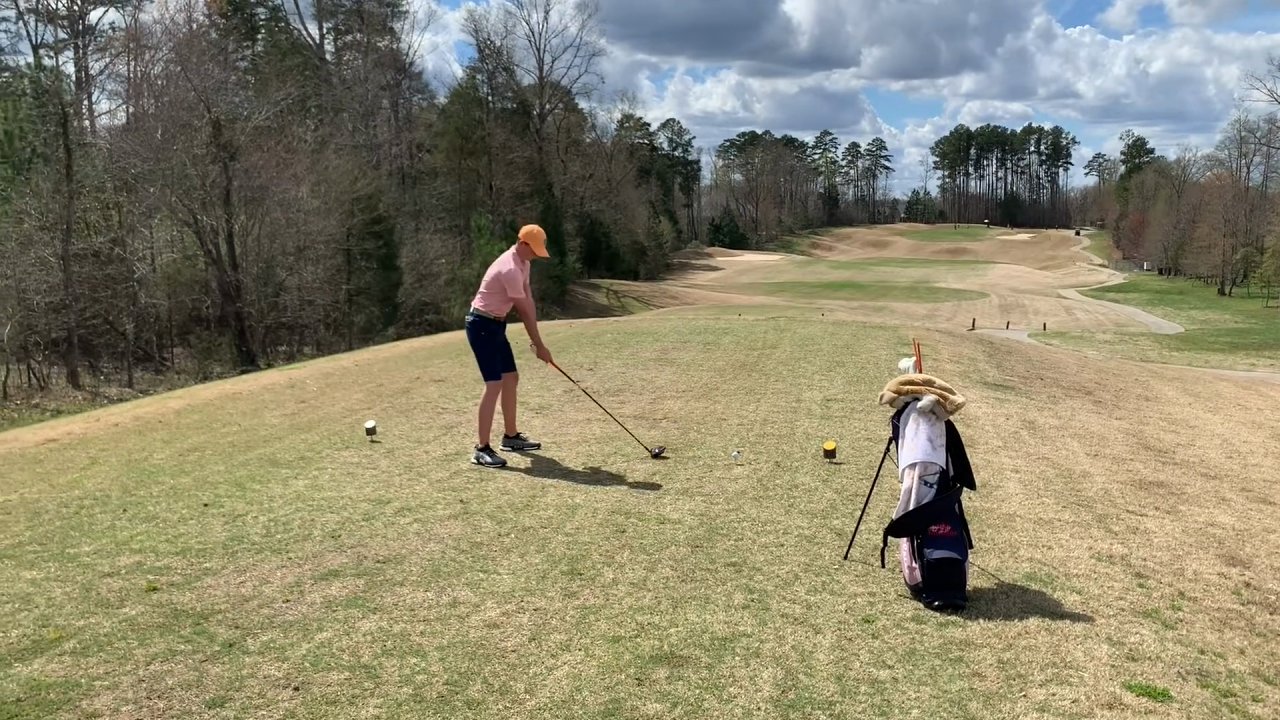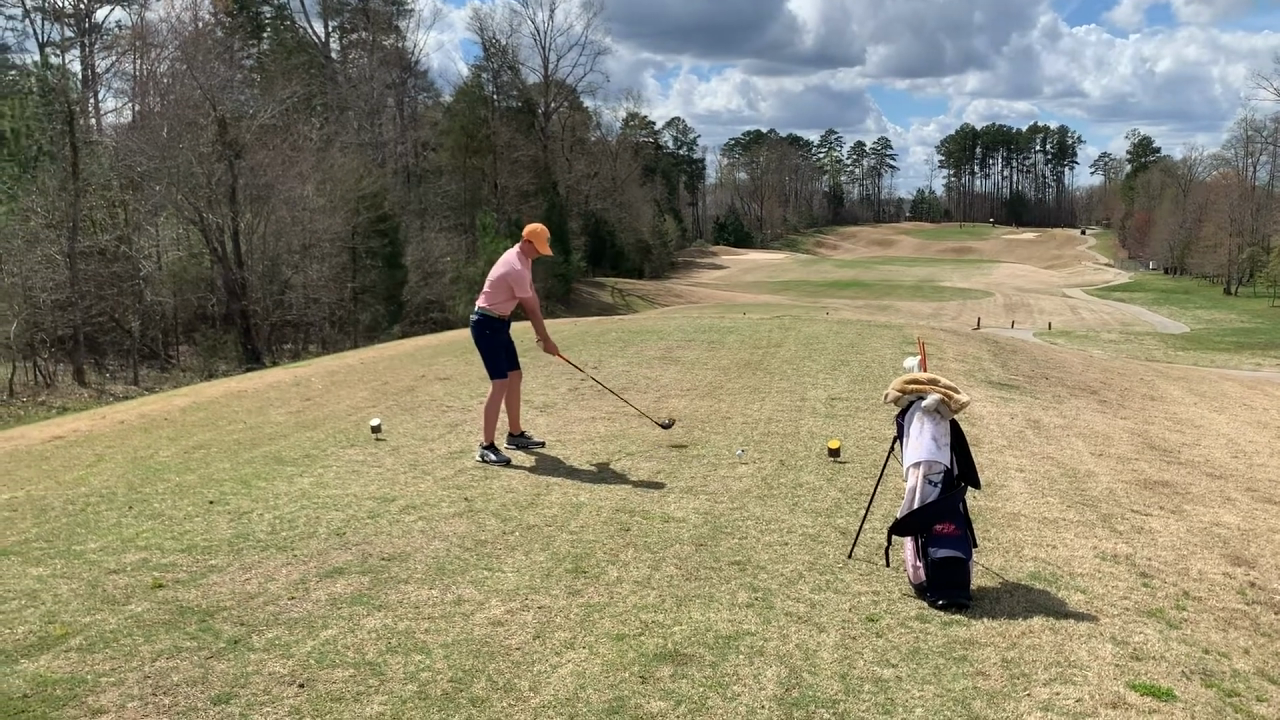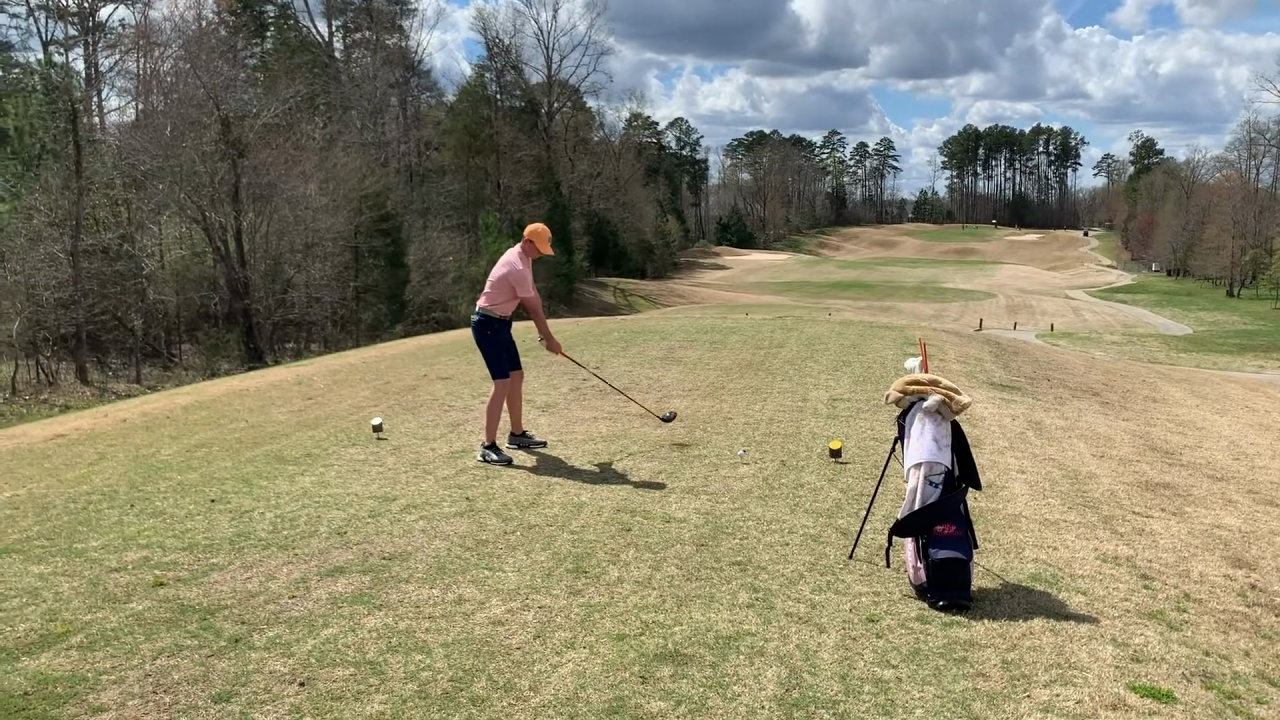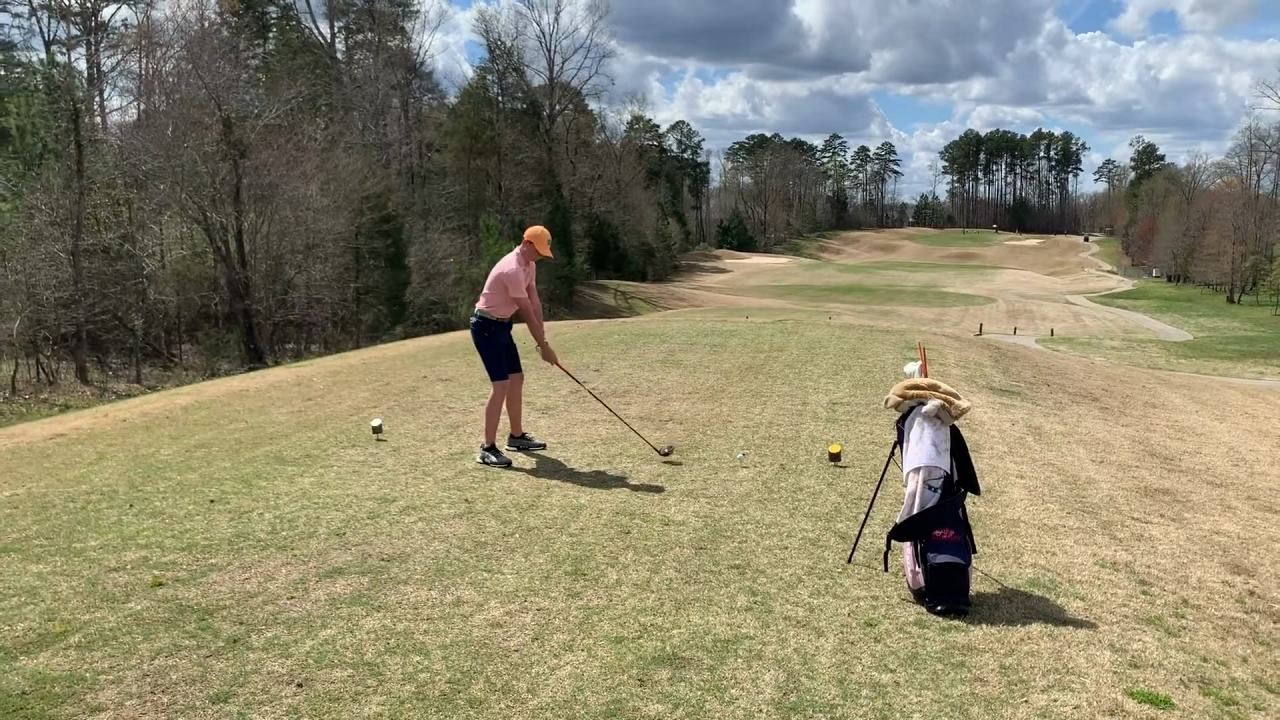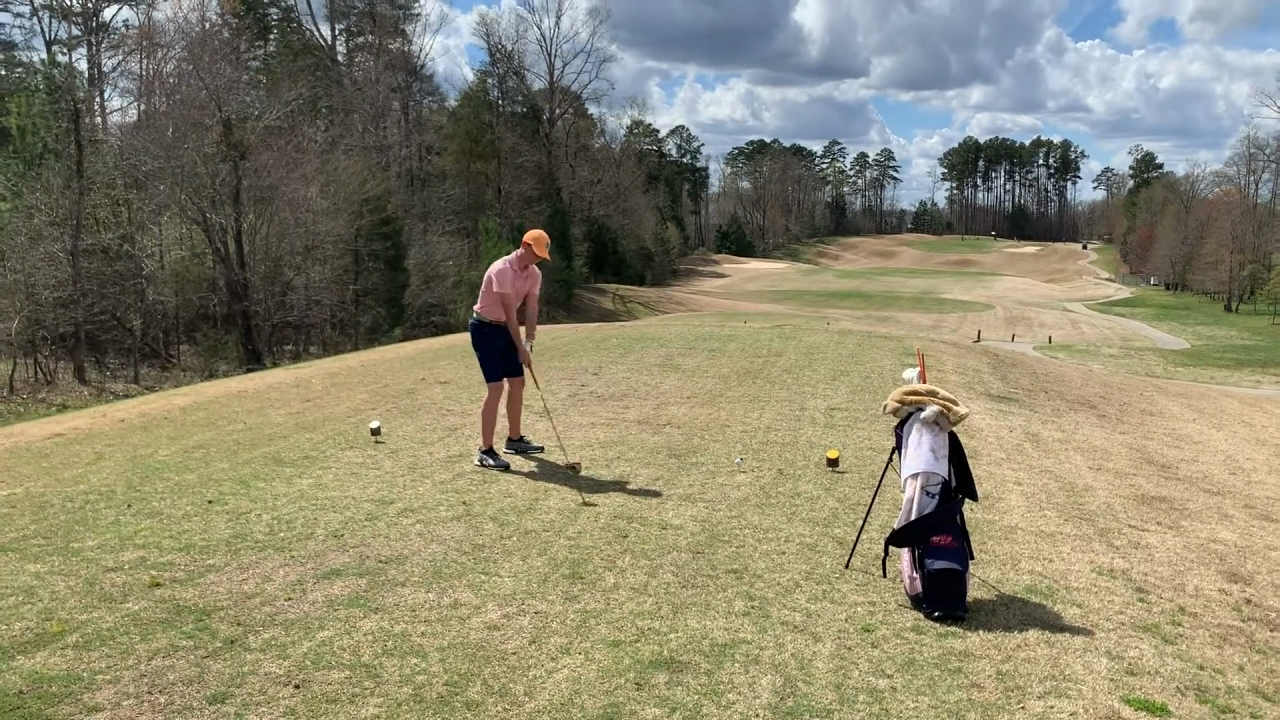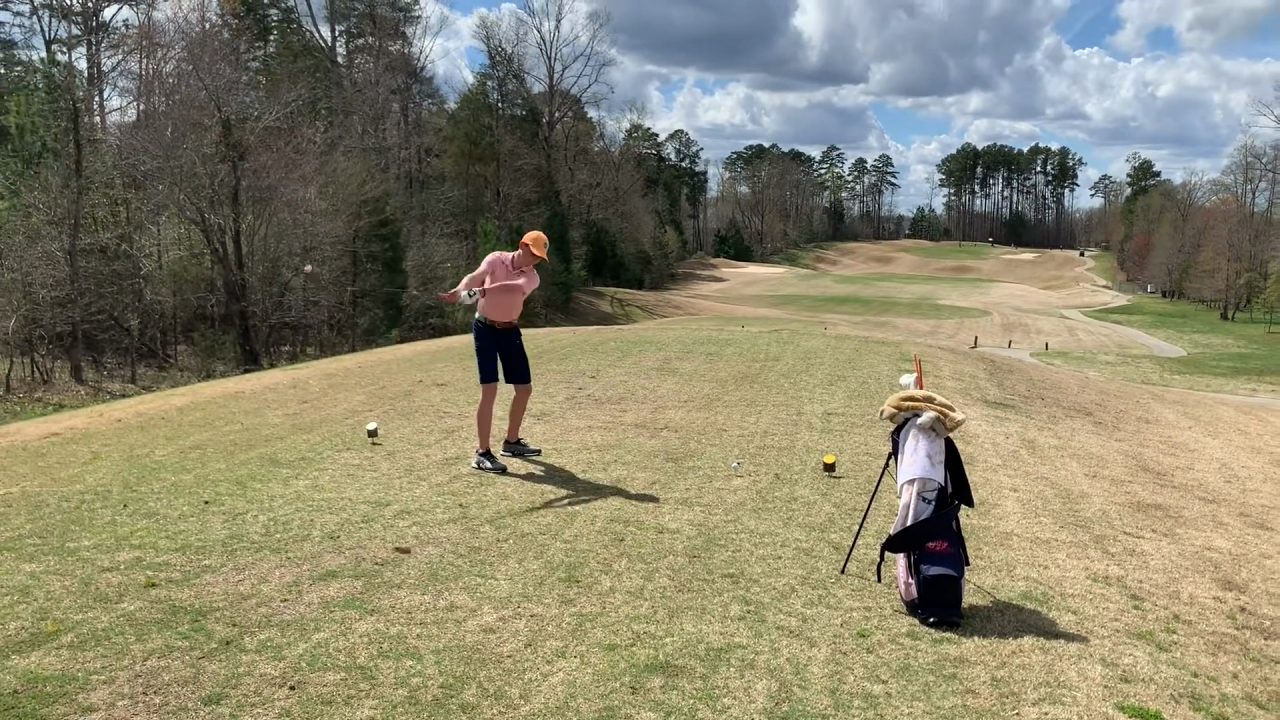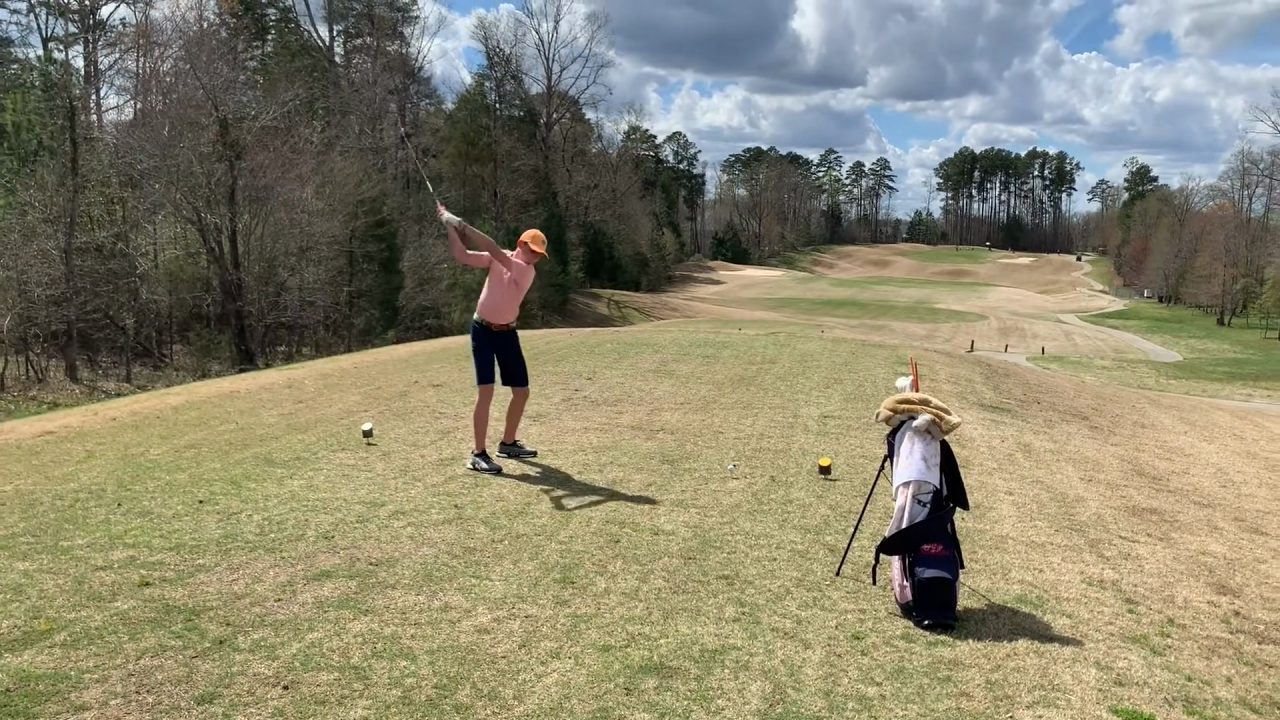
dt=0.2s
person 1, frame 1
left shoulder: (523, 264)
right shoulder: (509, 270)
left elbow: (528, 302)
right elbow: (524, 312)
left wrist: (536, 340)
right wrist: (539, 346)
left hip: (495, 325)
right hip: (482, 325)
left knee: (511, 378)
right knee: (494, 385)
left ankle: (511, 436)
right ankle: (481, 449)
person 1, frame 2
left shoulder: (522, 259)
right shoulder: (515, 269)
left elbow: (532, 298)
right elbow: (532, 310)
left wrist: (540, 336)
right wrist: (547, 340)
left hip: (499, 323)
right hip: (486, 324)
left knee: (514, 377)
right knee: (500, 383)
left ankle: (515, 434)
right ankle: (486, 447)
person 1, frame 3
left shoulder: (522, 258)
right shoulder: (517, 269)
left elbow: (534, 297)
right elbow: (533, 309)
left wrist: (543, 335)
right wrist: (550, 339)
left hip: (500, 324)
right hip: (487, 325)
left knee: (516, 377)
right knee: (502, 384)
left ankle: (516, 434)
right ankle: (488, 446)
person 1, frame 4
left shoulder: (527, 265)
right shoulder: (512, 270)
left elbow: (535, 303)
right elbow: (527, 313)
left wrist: (542, 339)
right wrist: (543, 346)
left hip: (501, 326)
right hip: (486, 327)
left knee: (516, 380)
right knee: (501, 385)
left ankle: (516, 436)
right ankle: (487, 448)
person 1, frame 5
left shoulder: (535, 274)
right shoulder: (502, 268)
left elbow: (531, 309)
right elbow: (509, 311)
left wrist: (528, 342)
right wrist: (520, 346)
left hip: (504, 329)
right hip: (485, 329)
left knee: (517, 383)
right knee: (496, 388)
left ankle: (514, 438)
right ankle: (485, 451)
person 1, frame 6
left shoulder: (532, 278)
right shoulder: (496, 259)
left elbow: (508, 287)
right elbow: (475, 277)
left wrist: (479, 292)
right wrist: (459, 290)
left hip: (510, 332)
right hip: (486, 326)
left knee: (524, 389)
right knee: (489, 390)
left ankle: (512, 441)
right ankle: (482, 453)
person 1, frame 7
left shoulder: (526, 270)
right shoulder: (498, 257)
left elbow: (494, 250)
right elbow: (462, 256)
left wrist: (460, 224)
right wrist: (453, 226)
left hip: (506, 333)
right hip: (482, 330)
left knee: (522, 392)
right knee: (485, 391)
left ankle: (508, 443)
right ankle: (478, 454)
